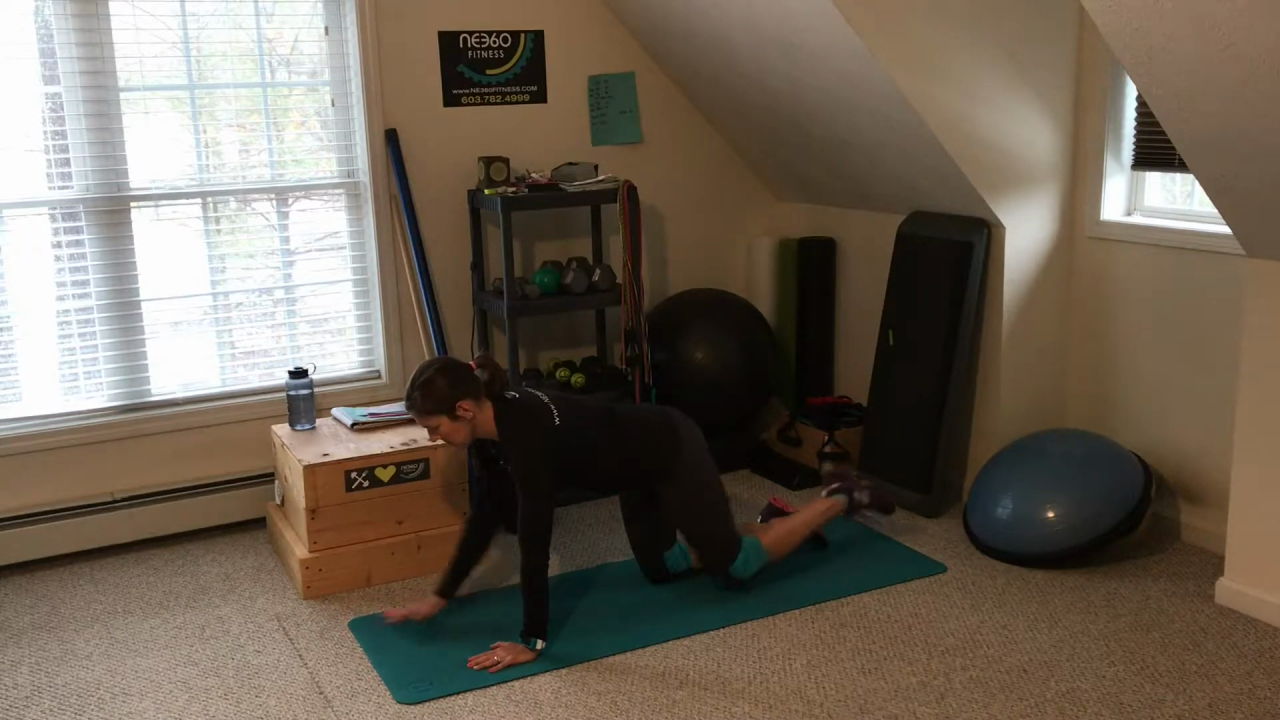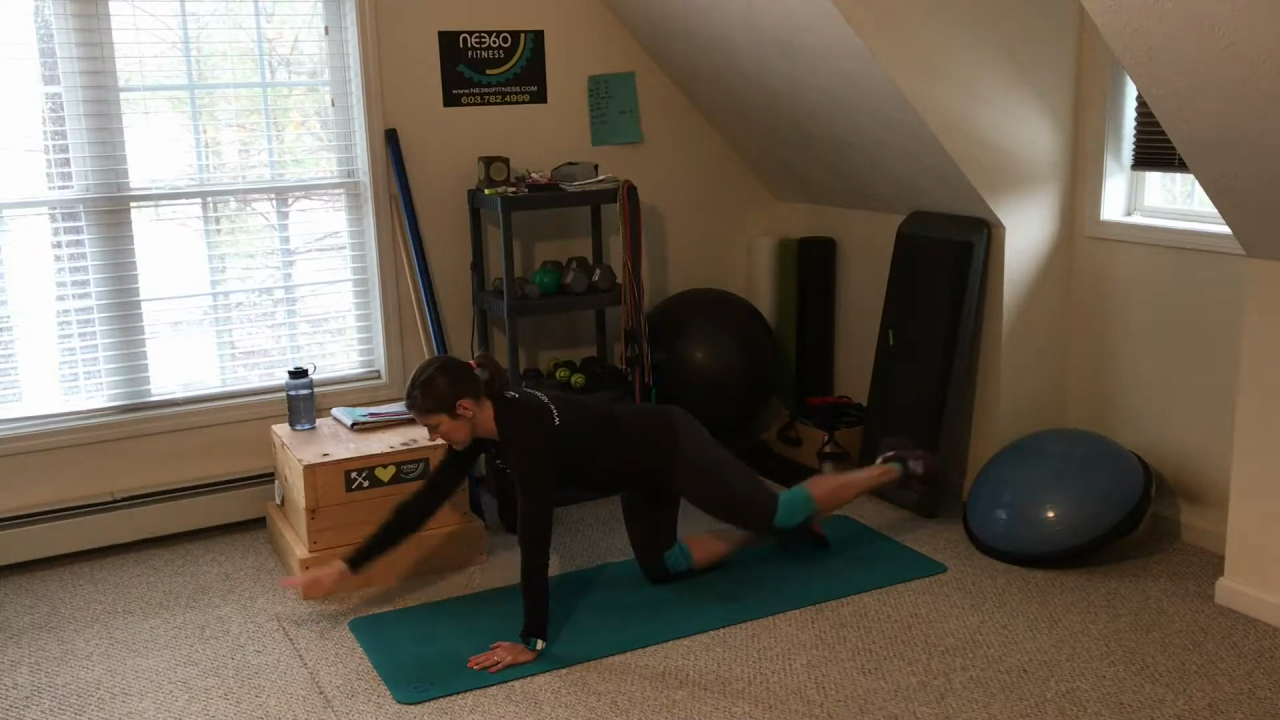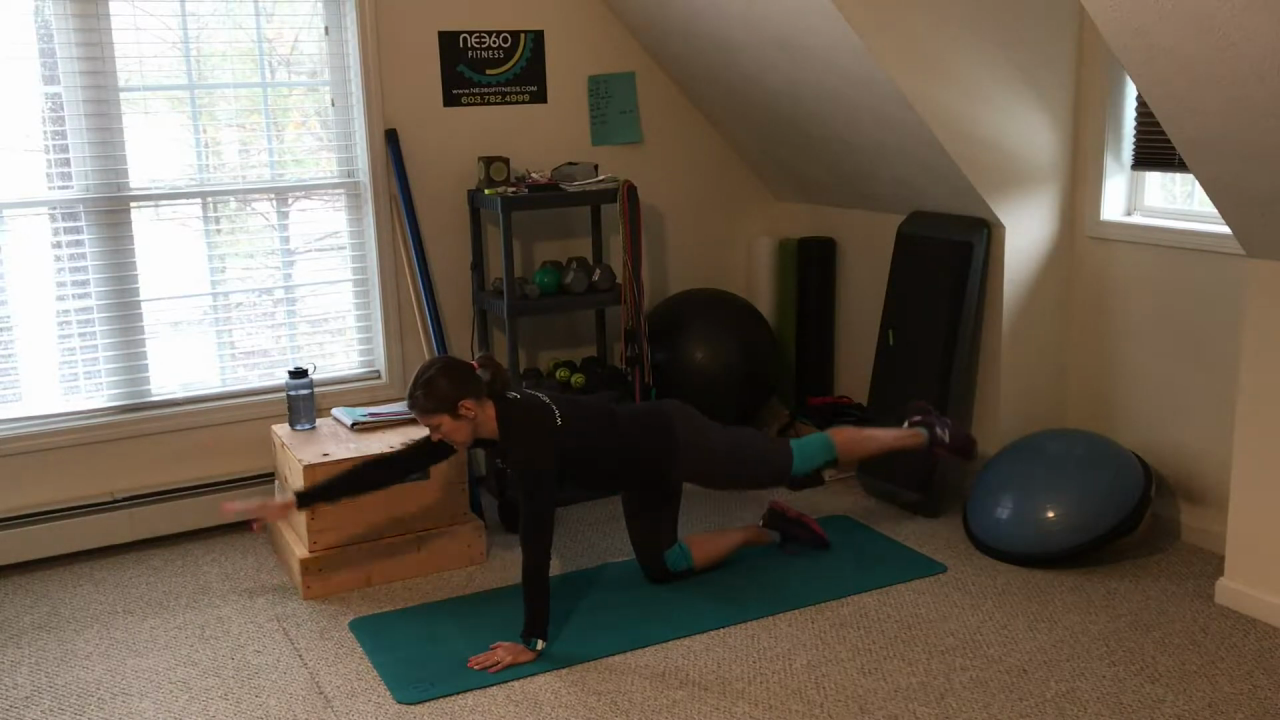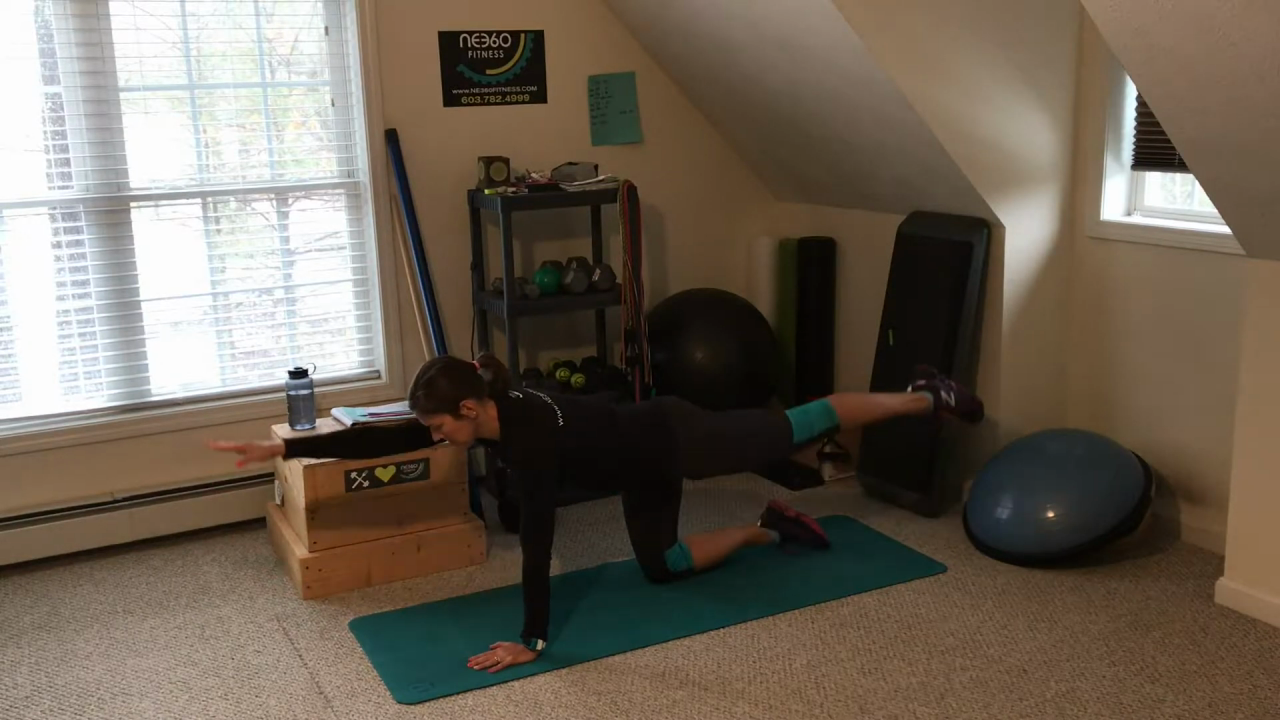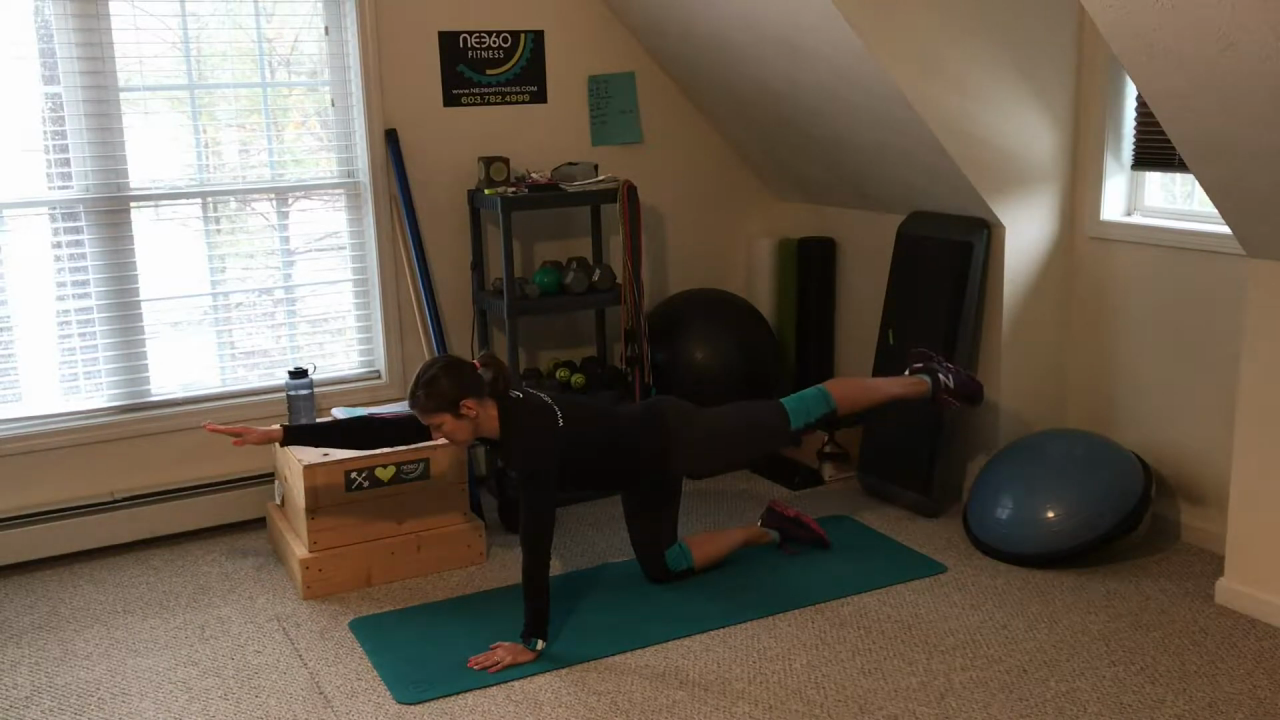
dt=0.2s
person 1, frame 1
left shoulder: (528, 433)
right shoulder: (491, 425)
left elbow: (533, 538)
right elbow: (486, 518)
left wrist: (530, 640)
right wrist: (441, 595)
left hip: (670, 450)
right hip: (643, 461)
left knee: (734, 568)
right knee: (661, 568)
left ankle: (843, 497)
right ankle: (769, 519)
person 1, frame 2
left shoulder: (524, 433)
right shoulder: (484, 426)
left elbow: (534, 539)
right elbow: (427, 499)
left wrist: (531, 640)
right wrist: (349, 564)
left hip: (672, 448)
right hip: (643, 465)
left knee: (780, 512)
right knee: (660, 567)
left ankle: (895, 466)
right ankle: (769, 528)
person 1, frame 3
left shoulder: (526, 433)
right shoulder: (480, 419)
left elbow: (536, 539)
right elbow: (398, 465)
left wrist: (531, 641)
right wrist: (296, 500)
left hip: (676, 443)
right hip: (647, 461)
left knee: (796, 457)
right knee: (661, 566)
left ankle: (922, 431)
right ankle: (770, 527)
person 1, frame 4
left shoulder: (529, 433)
right shoulder: (479, 415)
left elbow: (537, 538)
right elbow: (384, 438)
left wrist: (531, 642)
right wrist: (282, 448)
left hip: (677, 441)
right hip: (647, 460)
left knee: (801, 424)
right knee: (661, 567)
left ankle: (927, 396)
right ankle: (770, 525)
person 1, frame 5
left shoulder: (530, 432)
right shoulder: (477, 413)
left elbow: (536, 537)
right elbow: (380, 430)
left wrist: (532, 641)
right wrist: (280, 434)
left hip: (675, 441)
right hip: (645, 462)
left knee: (798, 412)
right knee: (662, 567)
left ankle: (925, 380)
right ankle: (770, 526)
